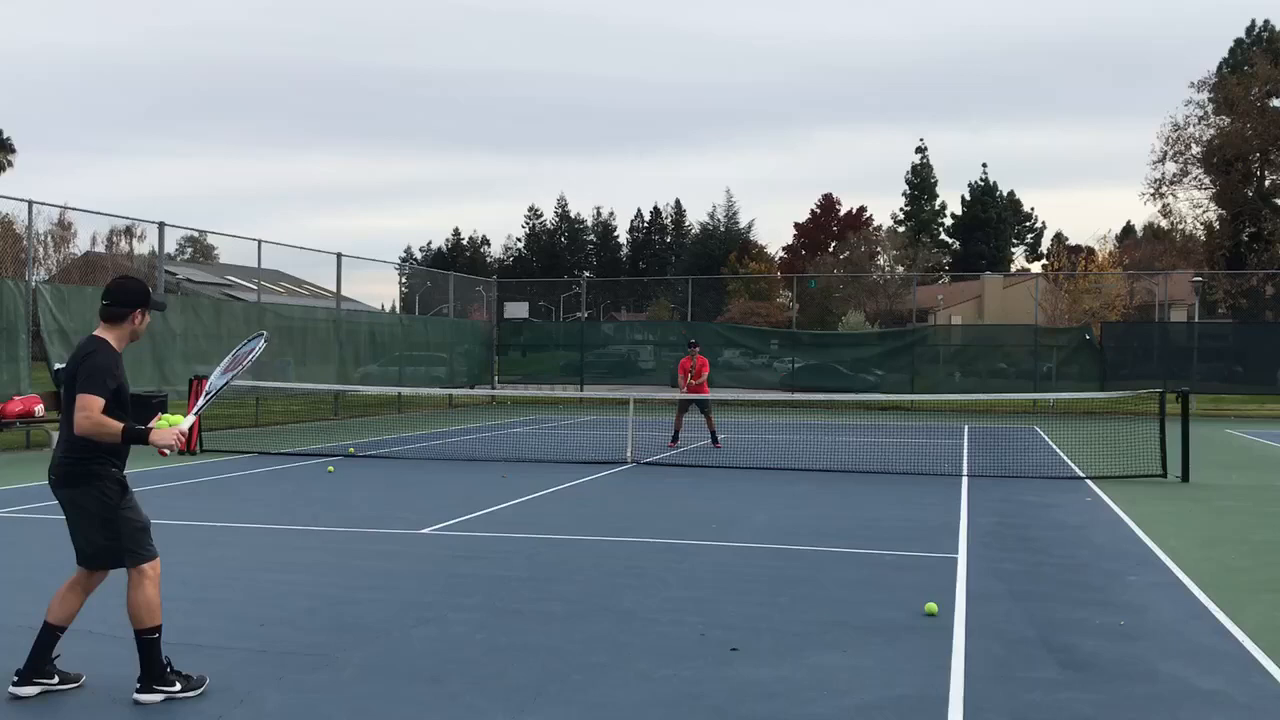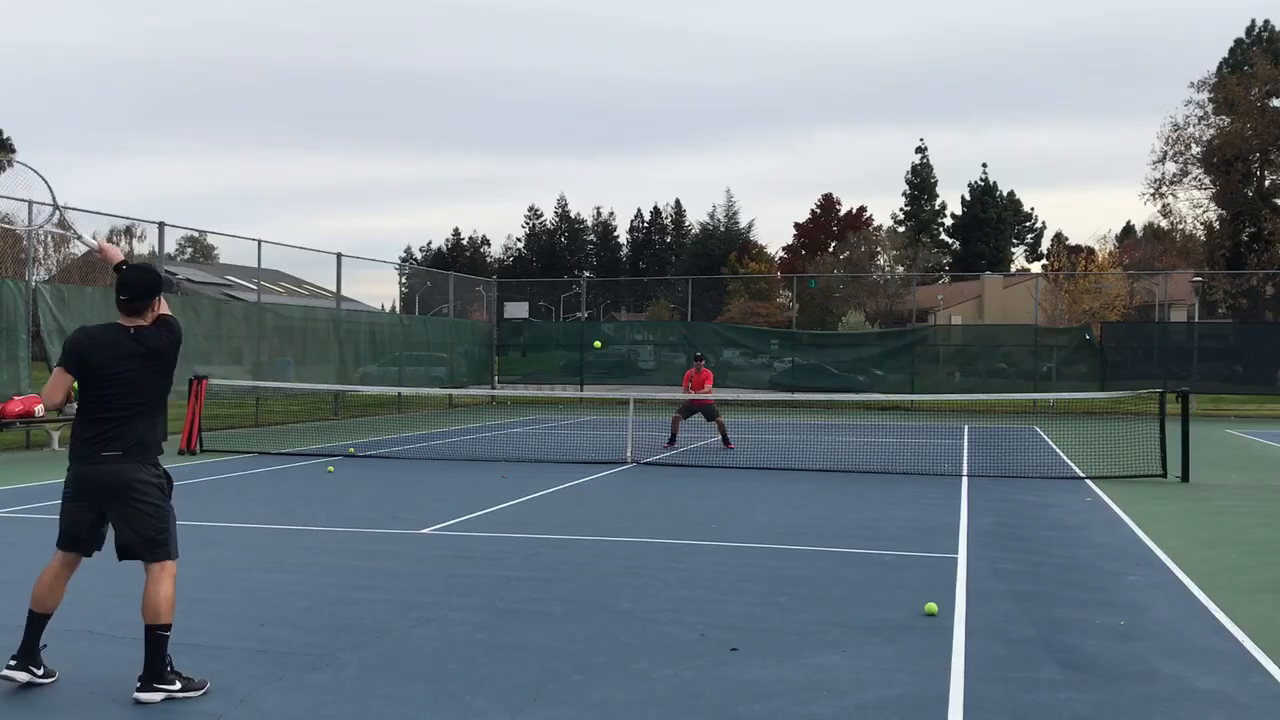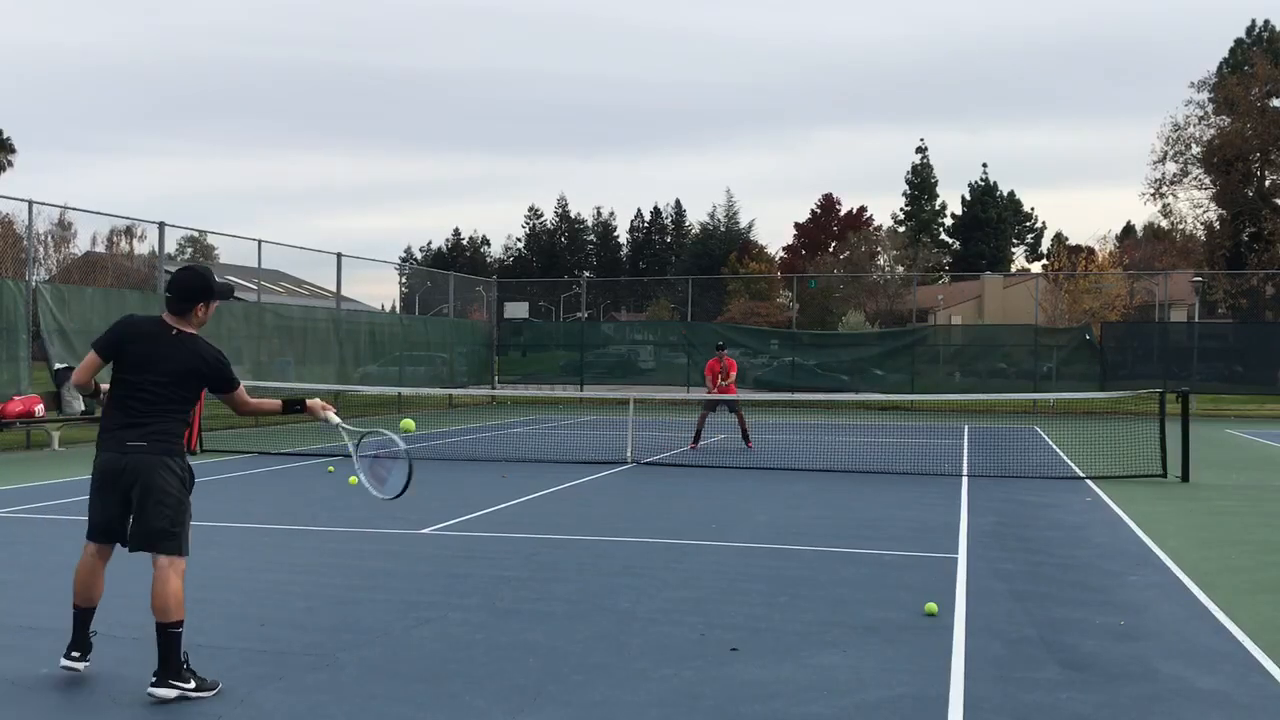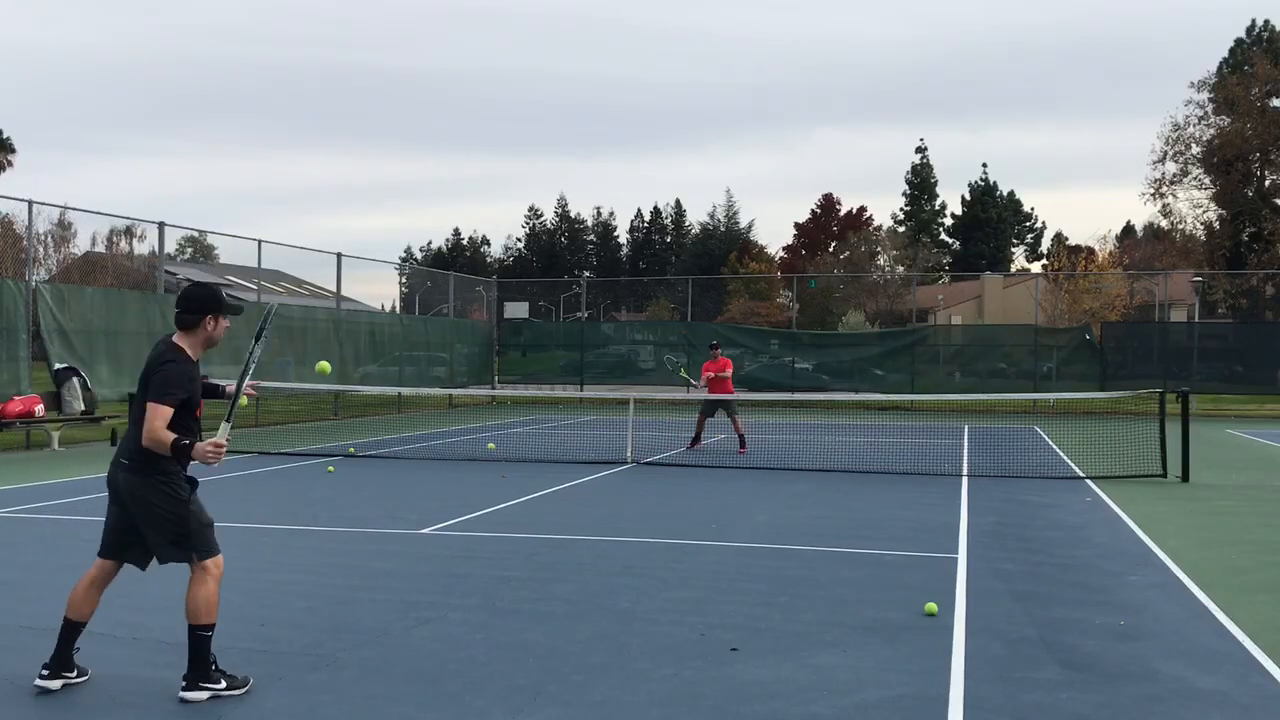
dt=1s
person 1, frame 1
left shoulder: (99, 352)
right shoulder: (99, 359)
right elbow: (84, 423)
left wrist: (149, 432)
right wrist: (145, 436)
left hip: (82, 477)
right hip: (92, 480)
left knee: (91, 571)
right knee: (145, 568)
left ankle: (35, 670)
right ankle: (154, 677)
person 1, frame 2
left shoulder: (85, 339)
right shoulder: (166, 337)
left elbow: (51, 401)
right elbow: (159, 311)
right wrist: (123, 262)
left hip: (86, 466)
right hip: (137, 470)
left knee: (65, 558)
right knee: (162, 566)
right ankle: (156, 676)
person 1, frame 3
left shoulder: (128, 327)
right shoulder: (205, 356)
left elbow: (79, 380)
right elbow: (245, 405)
left wrist: (100, 393)
right wrist: (300, 406)
left hip: (110, 455)
right hip: (160, 462)
left knee: (97, 548)
right knee: (169, 562)
left ankle: (77, 646)
right ankle: (169, 673)
person 1, frame 4
left shoulder: (172, 349)
right shoulder: (175, 370)
right elbow: (153, 436)
left wrist: (223, 390)
right wrist: (196, 448)
left hip: (126, 474)
right hip: (153, 479)
left knee: (103, 567)
right knee: (208, 565)
left ankle: (58, 664)
right ankle: (201, 675)
